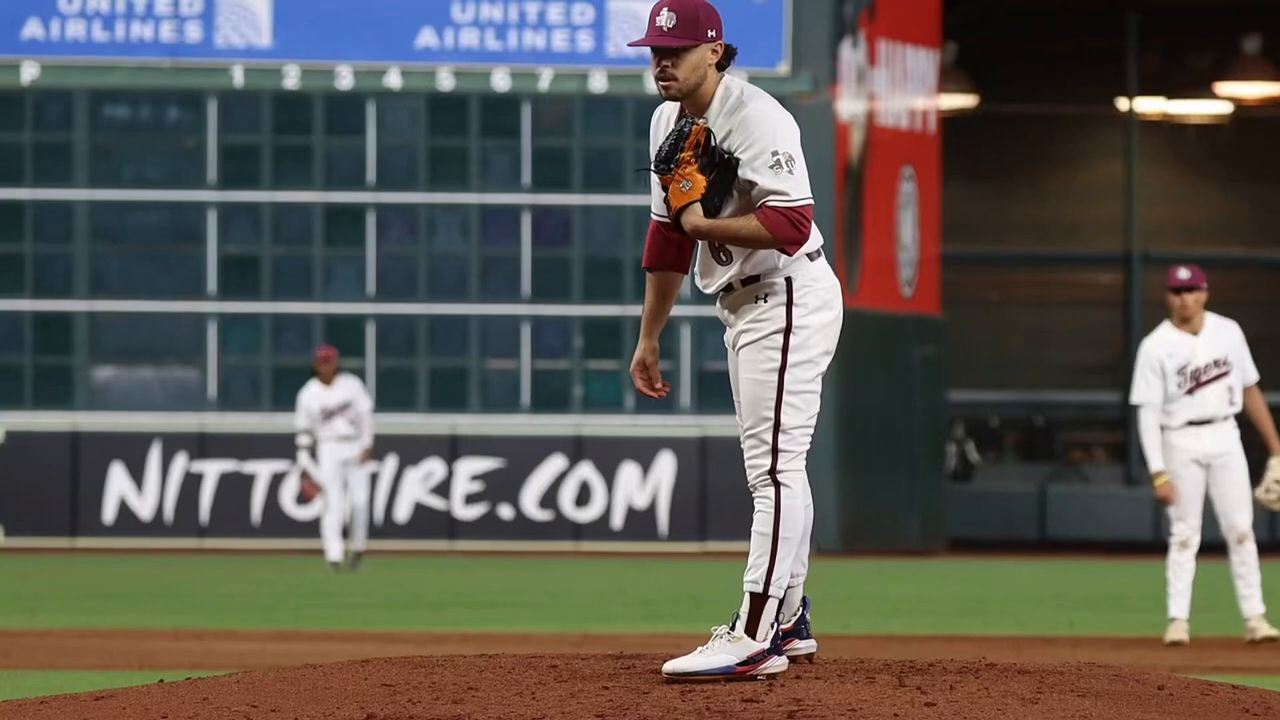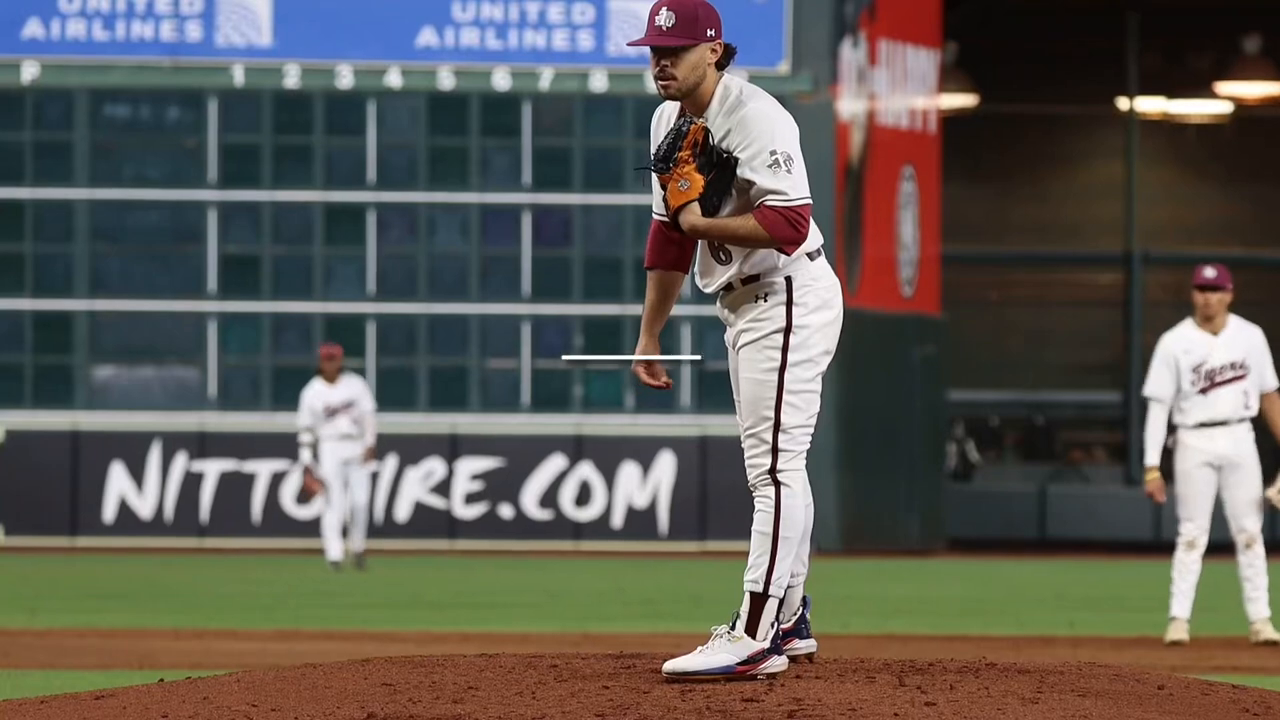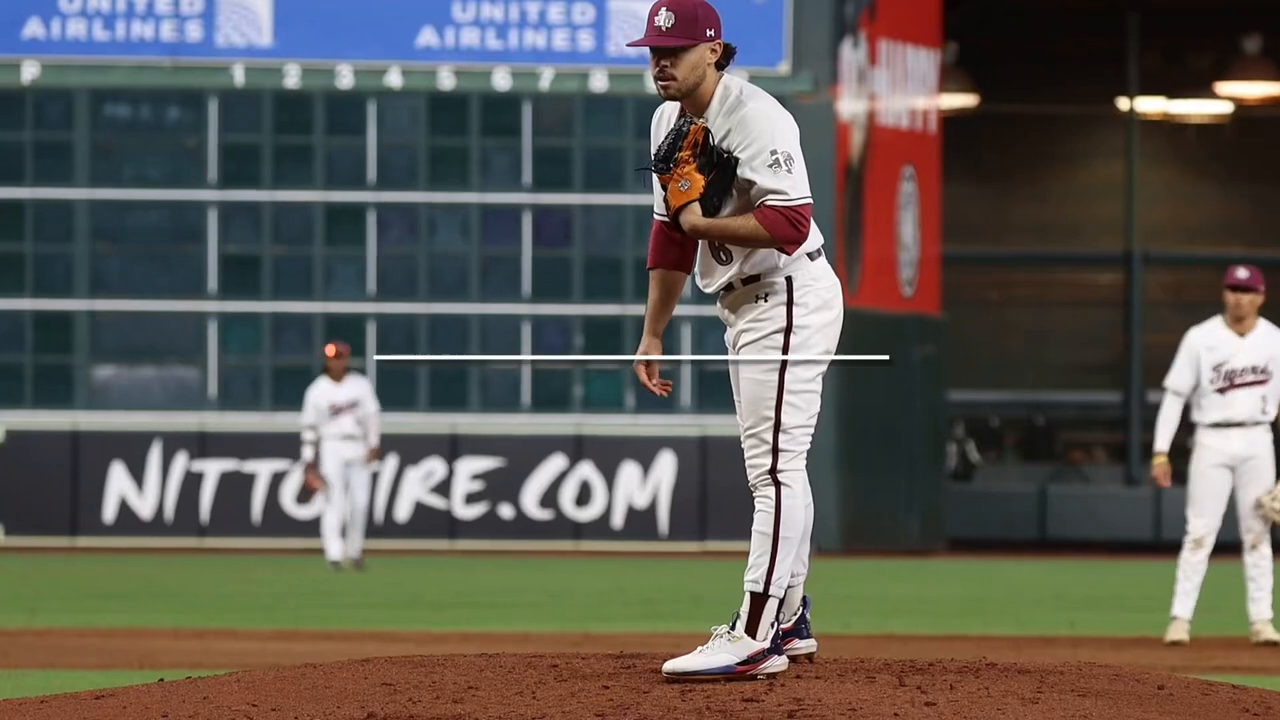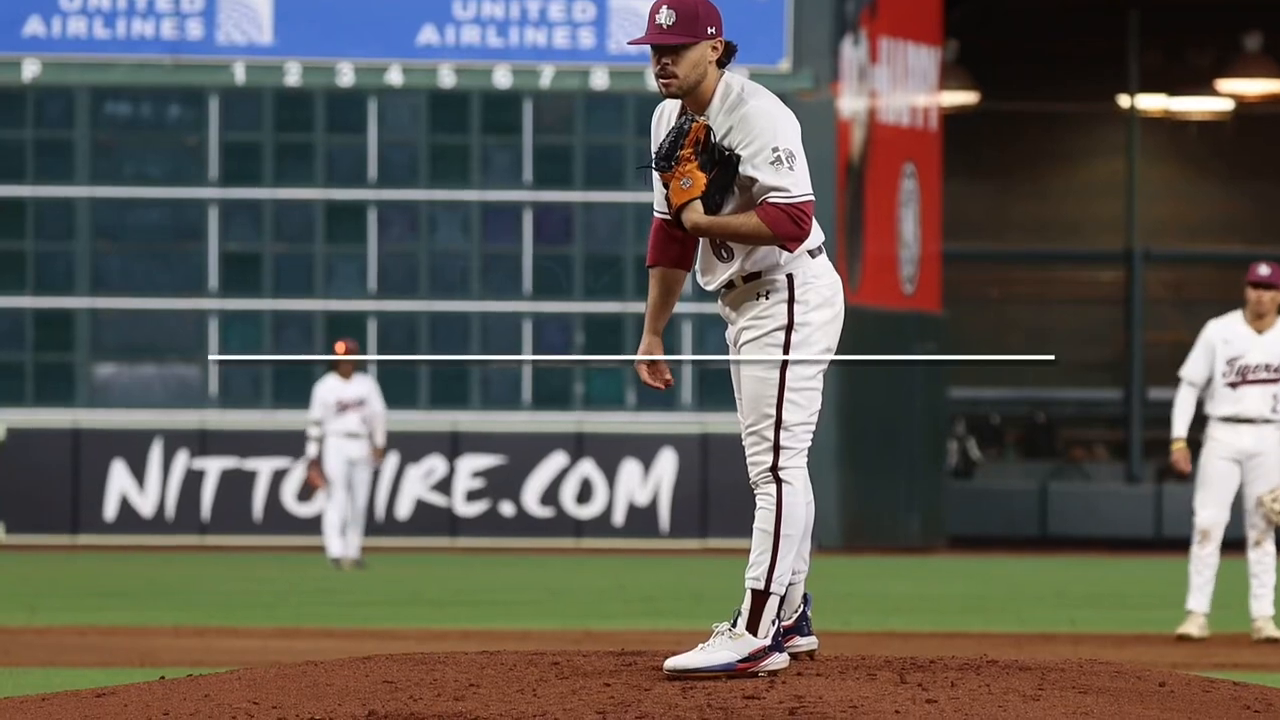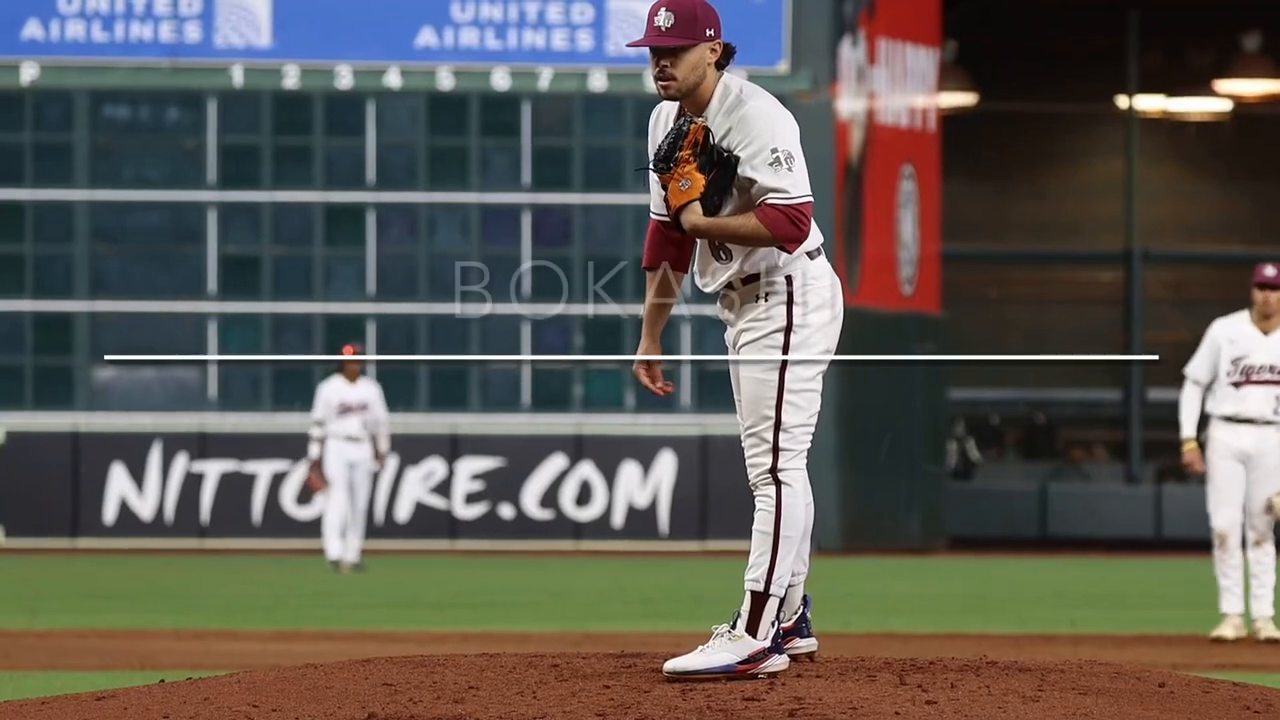
dt=0.2s
person 1, frame 1
left shoulder: (756, 118)
right shoulder: (668, 121)
left elbow: (792, 225)
right elbow: (667, 234)
left wrist: (702, 225)
right wrist: (648, 337)
left hip: (789, 299)
right hip: (743, 305)
left knee: (773, 467)
right knee: (772, 467)
left ankle: (756, 638)
right ankle: (788, 620)
person 1, frame 2
left shoulder: (755, 117)
right shoulder: (667, 120)
left elbow: (788, 225)
right elbow: (668, 233)
left wrist: (700, 224)
right wrist: (649, 334)
left hip: (787, 300)
right hip: (743, 305)
left knee: (774, 467)
right knee: (773, 466)
left ankle: (755, 638)
right ankle: (787, 620)
person 1, frame 3
left shoulder: (755, 117)
right shoulder: (668, 121)
left elbow: (790, 224)
right elbow: (670, 235)
left wrist: (701, 224)
right wrist: (652, 335)
left hip: (788, 300)
right hip: (742, 303)
left knee: (774, 466)
right knee: (774, 466)
left ankle: (756, 637)
right ankle: (788, 620)
person 1, frame 4
left shoulder: (757, 114)
right shoulder: (668, 117)
left elbow: (791, 220)
right elbow: (669, 230)
left wrist: (703, 221)
right wrist: (652, 333)
left hip: (790, 297)
right hip: (744, 301)
left knee: (775, 463)
right knee: (773, 463)
left ankle: (757, 635)
right ankle: (789, 617)
person 1, frame 5
left shoulder: (756, 116)
right shoulder: (665, 120)
left elbow: (790, 221)
right elbow: (666, 232)
left wrist: (700, 223)
right wrist: (650, 336)
left hip: (788, 298)
right hip: (742, 303)
left knee: (774, 465)
right knee: (772, 465)
left ankle: (756, 636)
right ankle: (789, 619)
person 2, frame 1
left shoulder: (1229, 332)
right shoulder: (1154, 346)
right elbow: (1148, 414)
right wrist: (1159, 473)
left hip: (1225, 438)
right hip: (1181, 443)
left knee: (1240, 528)
right knee: (1184, 534)
right ankle: (1178, 620)
person 2, frame 2
right shoulder: (1173, 342)
right elbow: (1158, 407)
right wrist: (1152, 467)
left hip: (1240, 440)
right hip: (1194, 444)
left knee: (1249, 531)
right knee: (1191, 534)
right ankle: (1179, 620)
person 2, frame 3
right shoulder: (1199, 338)
right elbow: (1174, 397)
right wrist: (1160, 452)
right hip: (1211, 443)
right knee: (1200, 532)
right ankle: (1180, 619)
person 2, frame 4
right shoulder: (1218, 331)
right elbow: (1189, 386)
right wrist: (1178, 440)
right hip: (1222, 437)
right knee: (1207, 523)
right ankle: (1196, 614)
person 2, frame 5
right shoulder: (1223, 330)
right elbow: (1193, 385)
right wrist: (1188, 440)
right hip: (1224, 436)
right knee: (1224, 525)
right ankle: (1231, 614)
person 3, frame 1
left shoulder: (862, 45)
right shoulder: (846, 47)
left elbow: (865, 88)
right elbow: (844, 91)
left hip: (859, 121)
right hip: (849, 122)
left knee: (857, 193)
right knee: (848, 194)
left ankle: (854, 276)
right ankle: (849, 275)
person 3, frame 2
left shoulder: (863, 45)
right shoulder: (846, 47)
left elbow: (865, 88)
right elbow: (845, 90)
left hip: (859, 122)
right hip: (850, 122)
left knee: (856, 200)
right knee: (848, 199)
left ankle: (854, 276)
right ankle: (849, 273)
person 3, frame 3
left shoulder: (863, 45)
right shoulder: (847, 46)
left elbow: (866, 87)
right elbow: (844, 89)
left hip: (860, 120)
right hip: (849, 121)
left knee: (857, 193)
right knee: (848, 194)
left ankle: (854, 276)
right ankle: (849, 274)
person 3, frame 4
left shoulder: (864, 42)
right shoulder: (847, 44)
left elbow: (866, 83)
right elbow: (845, 87)
left hip: (860, 118)
right hip: (850, 118)
left knee: (857, 190)
right knee: (849, 192)
left ankle: (855, 271)
right ankle: (850, 272)
person 3, frame 5
left shoulder: (863, 44)
right shoulder: (846, 45)
left elbow: (865, 86)
right elbow: (844, 88)
left hip: (858, 120)
right hip: (849, 120)
left knee: (856, 193)
right knee: (847, 195)
left ankle: (854, 274)
right ankle: (849, 273)
person 4, frame 1
left shoulder: (352, 383)
right shoulder: (307, 395)
left elbow: (366, 415)
right elbow: (303, 431)
left wrist: (367, 446)
right wrist: (304, 465)
left hip: (356, 449)
right hip: (329, 450)
left knee: (360, 501)
right knee: (333, 504)
left ankle: (358, 547)
right ankle: (334, 557)
person 4, frame 2
left shoulder: (355, 383)
right shoulder: (310, 392)
left elbow: (368, 414)
right elbow: (305, 429)
left wrist: (370, 445)
right wrist: (307, 463)
left hip: (357, 448)
right hip: (330, 449)
left knee: (360, 501)
right knee: (333, 504)
left ankle: (357, 550)
right ankle: (334, 557)
person 4, frame 3
left shoulder: (361, 384)
right shoulder: (316, 390)
left elbow: (372, 415)
right elbow: (309, 426)
left wrist: (374, 446)
right wrist: (309, 462)
left hip: (359, 449)
right hip: (332, 449)
left knee: (360, 503)
right knee: (334, 504)
left ankle: (354, 554)
right ankle: (334, 557)
person 4, frame 4
left shoulder: (368, 383)
right shoulder: (323, 386)
left elbow: (378, 415)
right elbow: (315, 422)
left wrist: (380, 446)
right wrist: (313, 458)
left hip: (363, 448)
right hip: (335, 446)
left knee: (359, 503)
right knee: (336, 501)
left ankle: (353, 554)
right ankle: (335, 555)
person 4, frame 5
left shoulder: (372, 387)
right shoulder: (328, 387)
left elbow: (381, 421)
right elbow: (317, 423)
left wrist: (382, 452)
right wrist: (315, 459)
left hip: (363, 451)
right hip: (336, 449)
left knee: (360, 505)
right knee: (336, 502)
left ankle: (353, 557)
right ankle: (334, 556)
